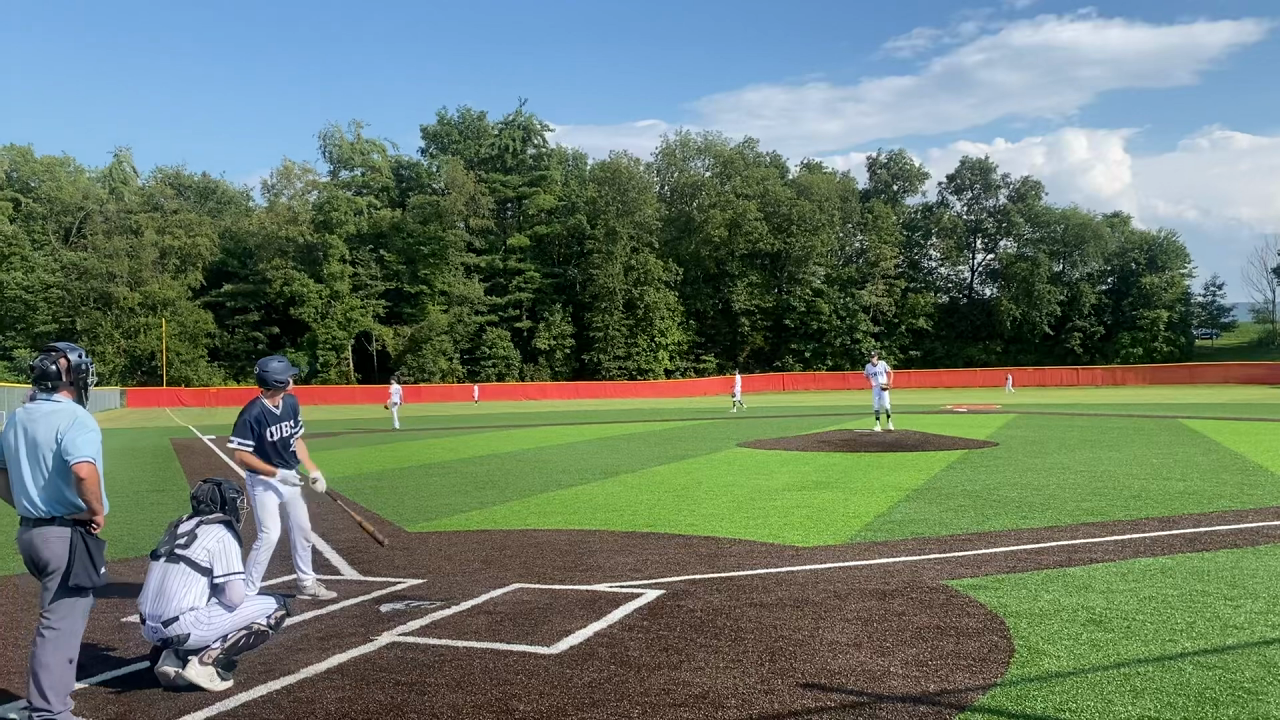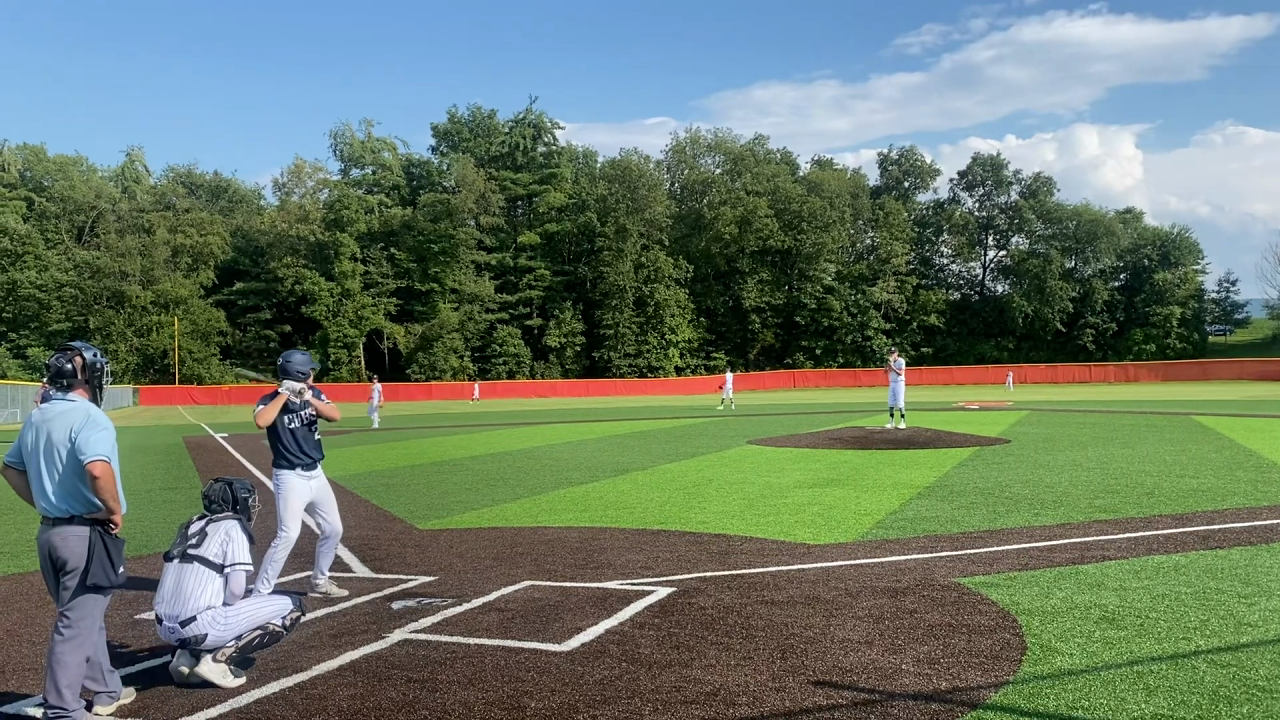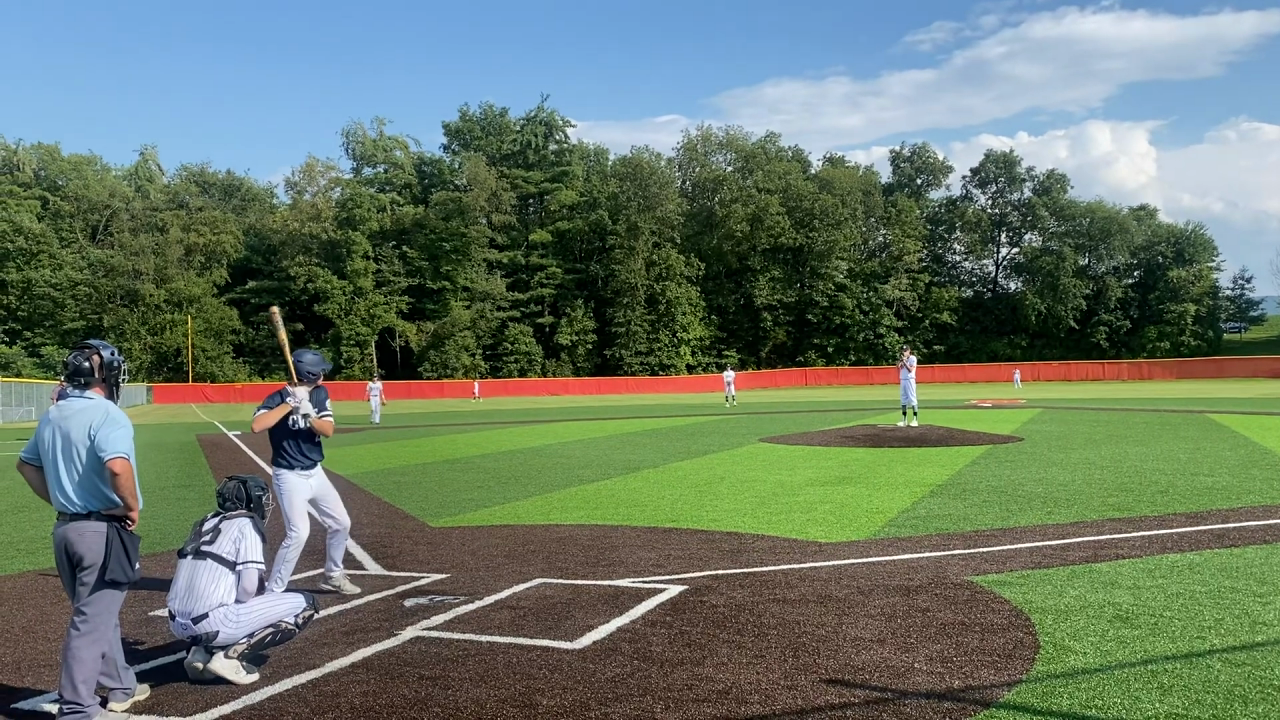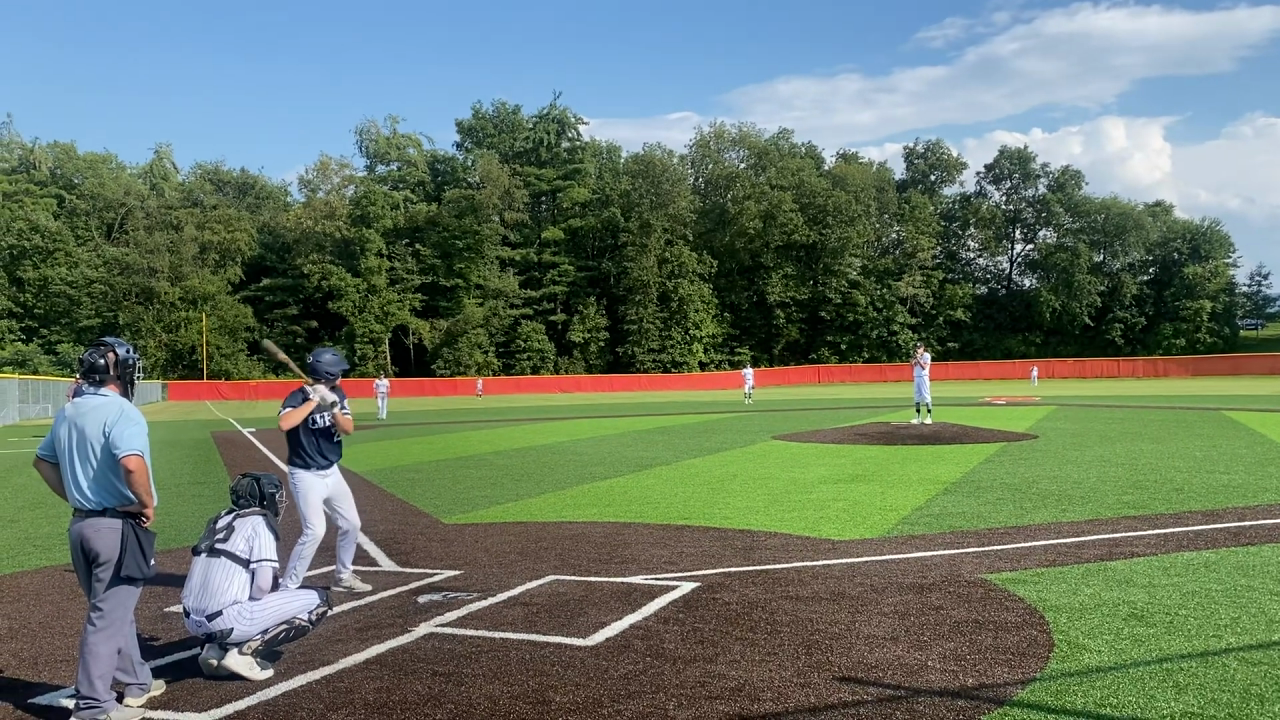
dt=1s
person 1, frame 1
right shoulder: (76, 418)
right elbow: (84, 471)
right wrist: (96, 511)
right hip: (67, 535)
left knee: (65, 613)
right knee: (59, 625)
person 1, frame 2
left shoulder: (36, 418)
right shoulder: (89, 416)
right elbow: (98, 470)
right wrist: (115, 511)
left hip: (49, 531)
right hip: (85, 534)
left knee: (84, 616)
right knee: (76, 624)
person 1, frame 3
left shoulder: (51, 415)
right shoulder: (106, 414)
left elbow: (26, 464)
right elbow: (118, 467)
right wrist: (132, 507)
left hip: (65, 528)
right hip: (102, 531)
left knee: (98, 612)
right knee: (92, 620)
left ankle: (121, 687)
person 1, frame 4
left shoulder: (67, 412)
right shoulder: (122, 411)
left elbow: (43, 460)
right elbow: (132, 464)
right wrist: (147, 503)
left hip: (81, 524)
right hip: (117, 526)
left knee: (114, 608)
right knee: (108, 615)
left ankle: (136, 682)
person 2, frame 1
left shoulder: (291, 402)
right shoulder: (252, 413)
right elbow: (240, 455)
left wrist: (312, 470)
right wrist: (276, 474)
left hip: (289, 477)
right hip: (263, 481)
left knee: (302, 529)
right knee: (269, 536)
left ankle: (307, 584)
right ankle: (246, 595)
person 2, frame 2
left shoulder: (312, 395)
right shoulder: (272, 400)
left elbow: (335, 416)
right elbow: (261, 421)
left wrist: (307, 397)
right wrist: (284, 393)
left hip: (316, 475)
right hip: (289, 478)
left knee: (333, 529)
right knee: (288, 535)
left ankle: (320, 582)
right ankle: (260, 593)
person 2, frame 3
left shoulder: (320, 394)
right shoulder: (278, 398)
left elbow: (329, 431)
right elbow: (257, 426)
left wrist: (308, 414)
right wrist: (290, 403)
left hip: (315, 473)
right hip: (289, 477)
left knee: (341, 523)
right knee: (298, 534)
left ankle: (334, 576)
right ankle: (272, 592)
person 2, frame 4
left shoulder: (337, 394)
right shoulder: (297, 397)
left elbow: (348, 429)
right elbow: (284, 424)
left wrist: (333, 407)
right wrist: (314, 399)
left hip: (331, 472)
right hip: (305, 476)
left knee: (351, 524)
right knee: (314, 532)
left ankle: (343, 577)
right ankle: (287, 589)
person 3, frame 1
left shoulder: (179, 526)
right shoulder: (222, 532)
right elbow: (235, 597)
left hip: (150, 628)
right hip: (182, 627)
right knee: (275, 607)
left ankle: (173, 658)
right ankle: (204, 662)
person 3, frame 2
left shoulder: (191, 526)
right shoulder: (233, 526)
right elbow: (236, 590)
right wrist: (226, 613)
left hip: (164, 627)
right hip: (198, 626)
right knee: (291, 607)
left ankle: (187, 656)
right ankle: (218, 660)
person 3, frame 3
left shoulder: (205, 523)
right shoulder: (246, 524)
right elbow: (248, 588)
right wrist: (238, 613)
left hip: (178, 624)
right hip: (211, 623)
right knee: (305, 604)
left ankle: (202, 651)
right ankle: (231, 656)
person 3, frame 4
left shoulder: (219, 520)
right shoulder: (259, 522)
right elbow: (263, 585)
right wrist: (253, 611)
left hip: (192, 620)
right hip: (226, 620)
right knee: (319, 600)
left ankle: (216, 648)
right ankle: (245, 652)
